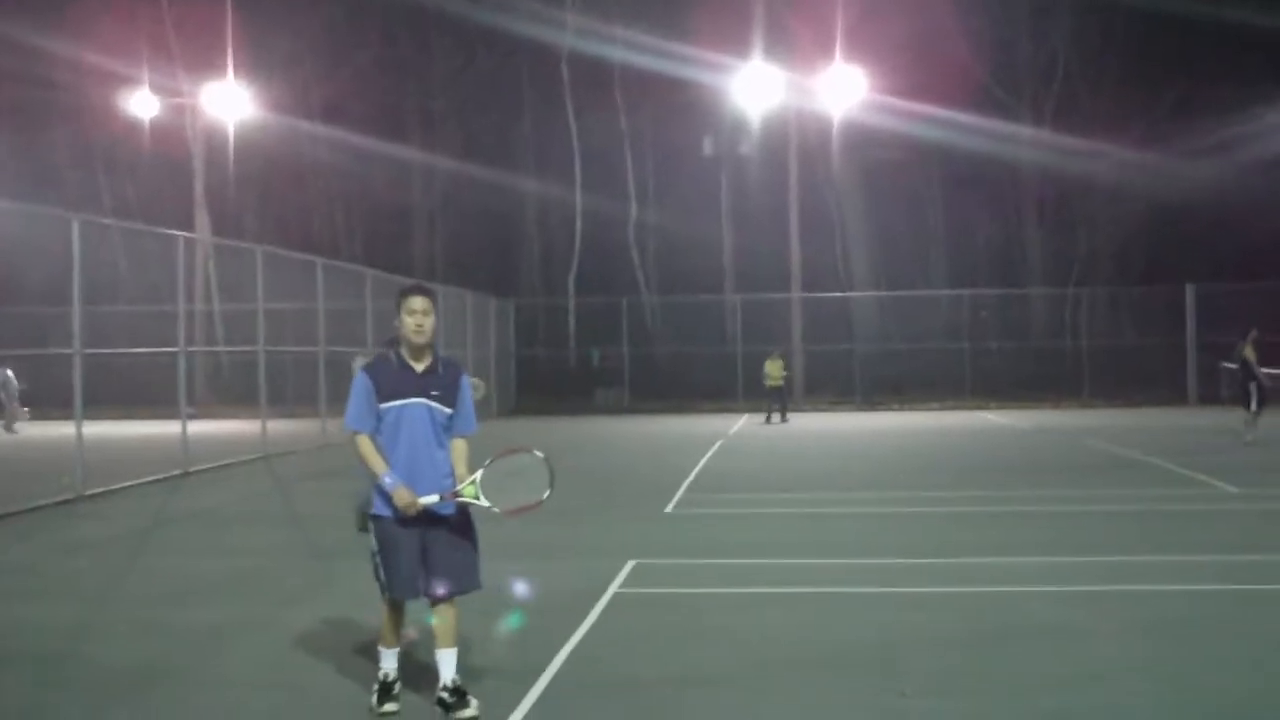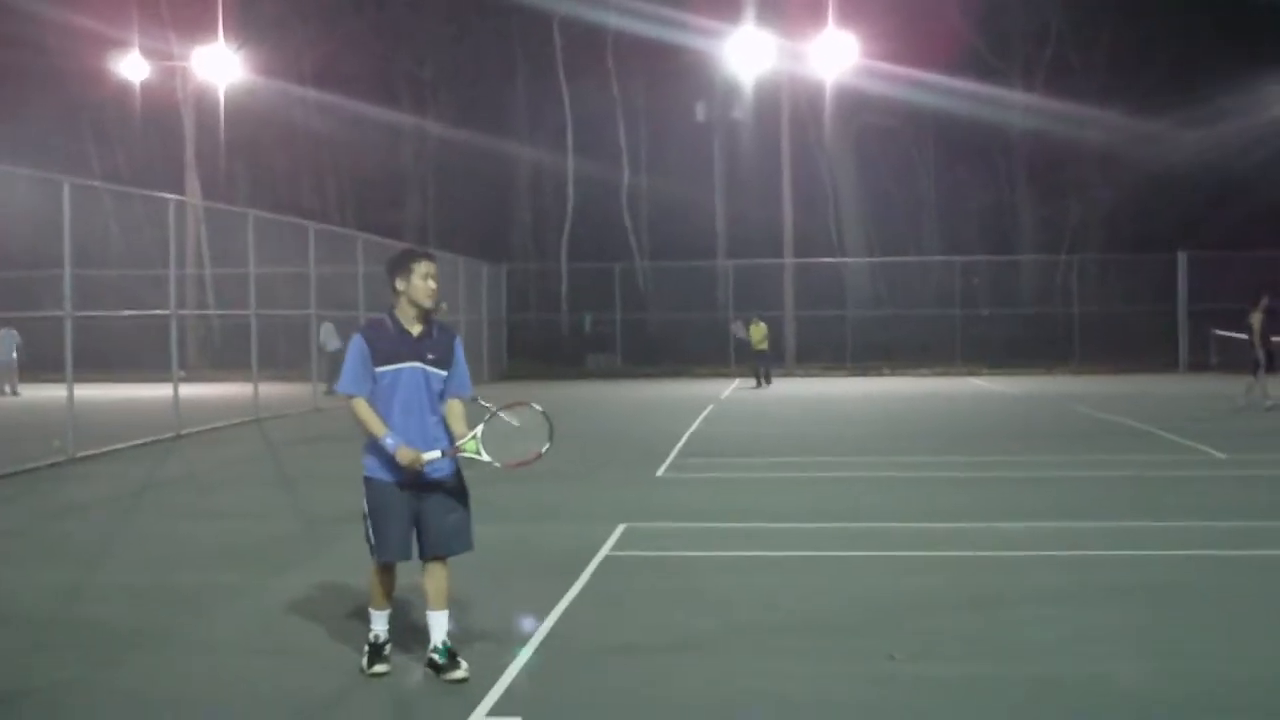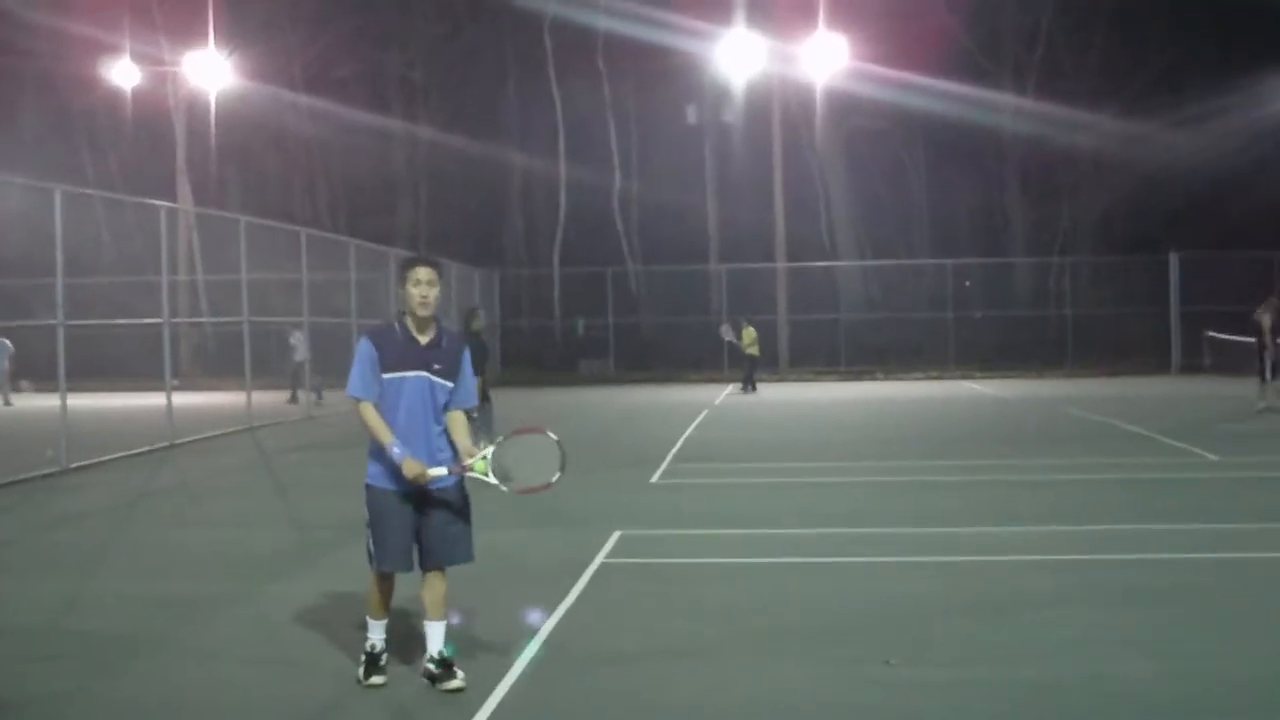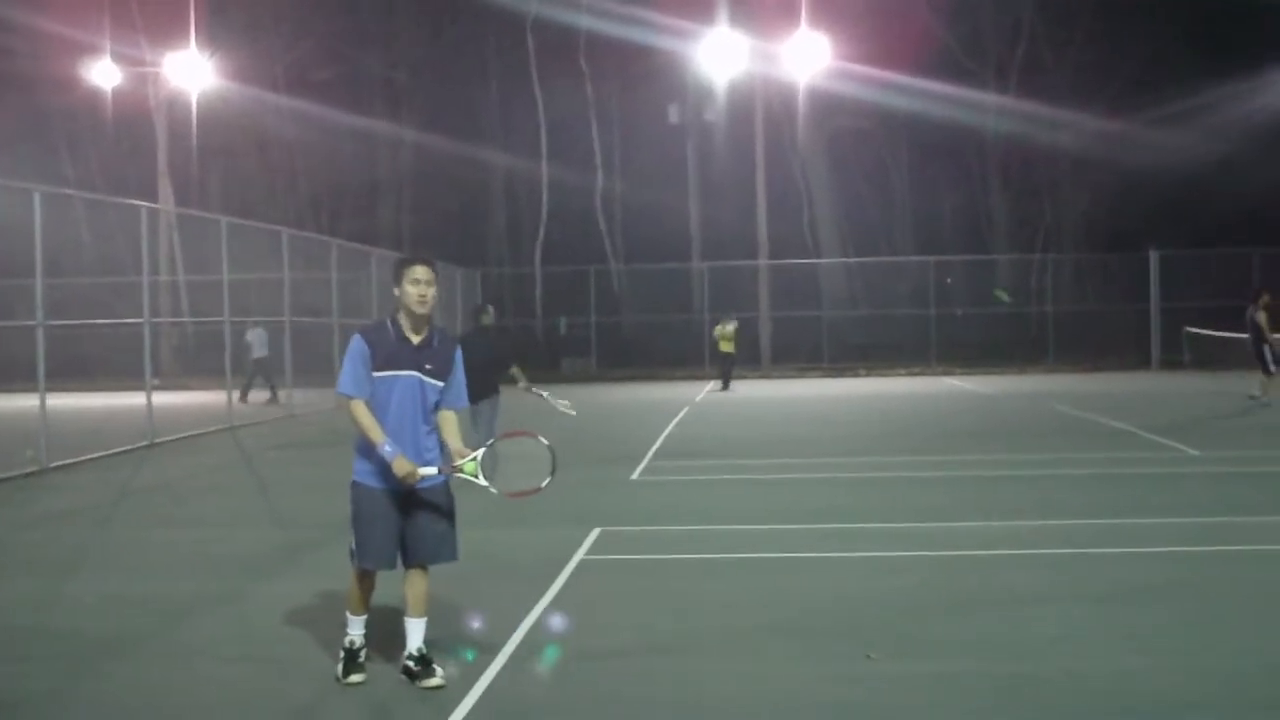
dt=0.5s
person 1, frame 1
left shoulder: (453, 376)
right shoulder: (373, 374)
left elbow: (458, 436)
right elbow: (361, 436)
left wrist: (462, 477)
right wrist: (393, 485)
left hip: (446, 506)
right hip: (394, 507)
left knee: (446, 593)
right knee: (395, 596)
left ankle: (448, 683)
right ankle: (387, 675)
person 1, frame 2
left shoulder: (447, 339)
right shoulder: (368, 337)
left elbow: (452, 398)
right elbow: (357, 400)
left wrist: (462, 433)
right wrist: (393, 444)
left hip: (439, 468)
right hip: (387, 469)
left knee: (437, 555)
right knee: (386, 557)
left ankle: (439, 646)
right ankle: (378, 636)
person 1, frame 3
left shoulder: (456, 348)
right shoulder: (375, 343)
left elbow: (455, 410)
right elbow: (365, 405)
left wrist: (465, 446)
right wrist: (400, 455)
left hip: (442, 478)
right hip: (389, 478)
left knee: (437, 565)
right knee: (385, 567)
left ankle: (435, 655)
right ankle: (375, 645)
person 1, frame 4
left shoulder: (447, 348)
right shoulder: (368, 341)
left elbow: (446, 409)
right elbow: (356, 403)
left wrist: (456, 447)
right wrist: (391, 454)
left hip: (428, 476)
right hip: (375, 476)
left knee: (419, 563)
right knee: (367, 565)
left ankle: (415, 652)
right ankle: (354, 642)
